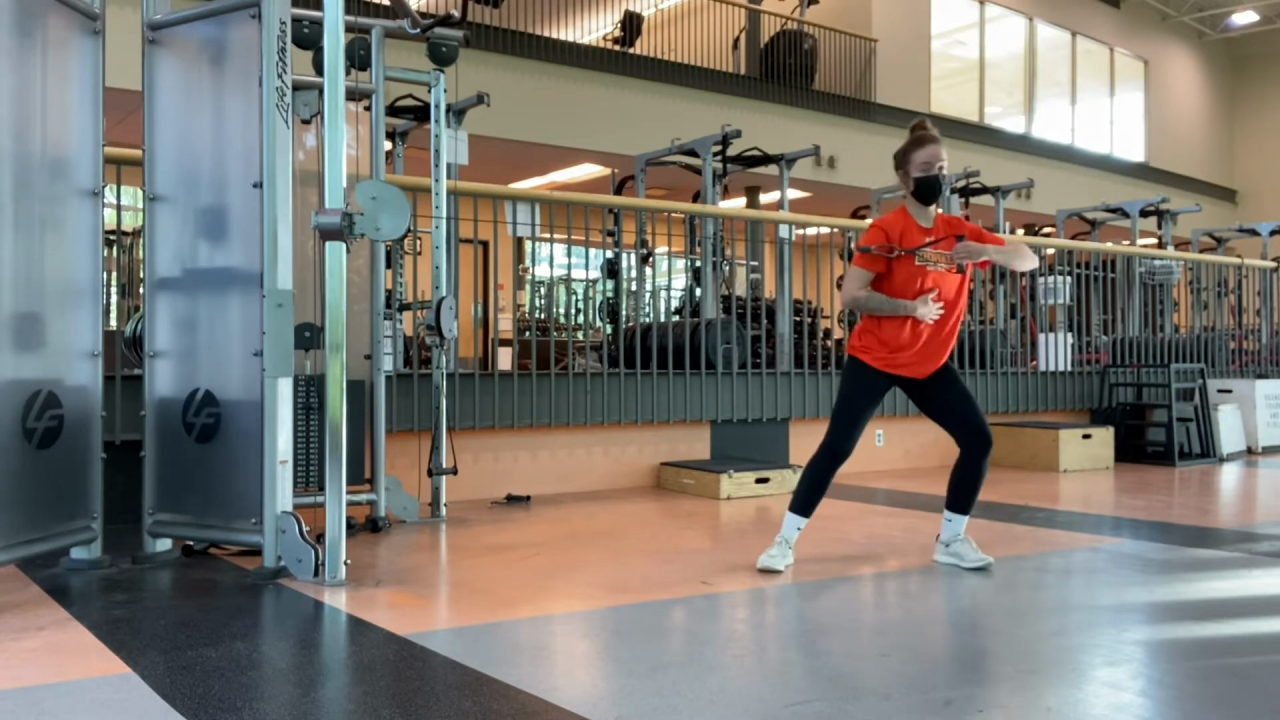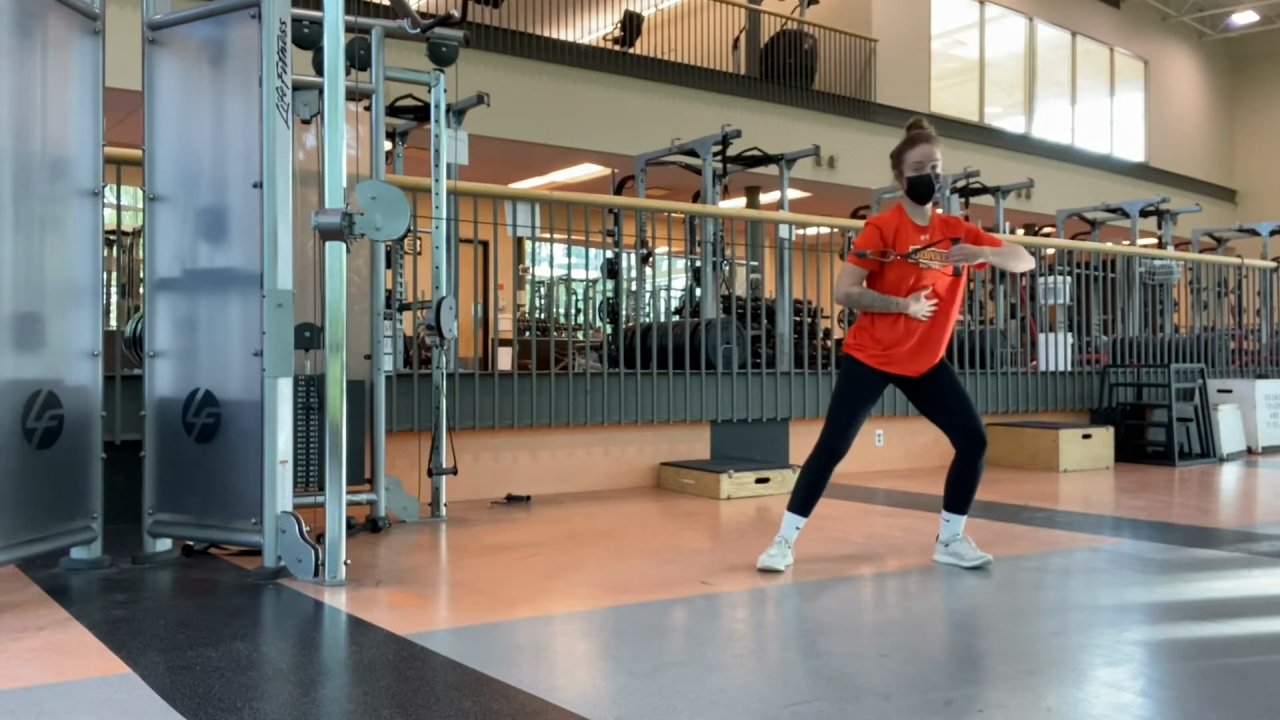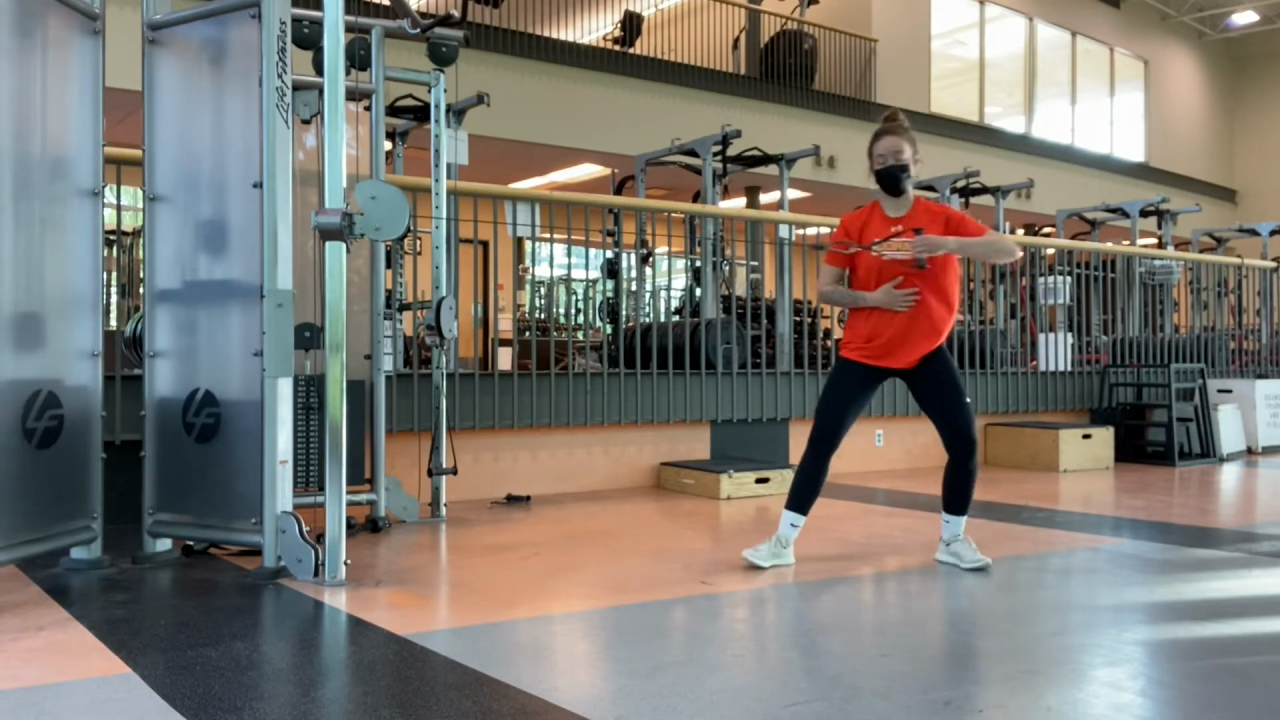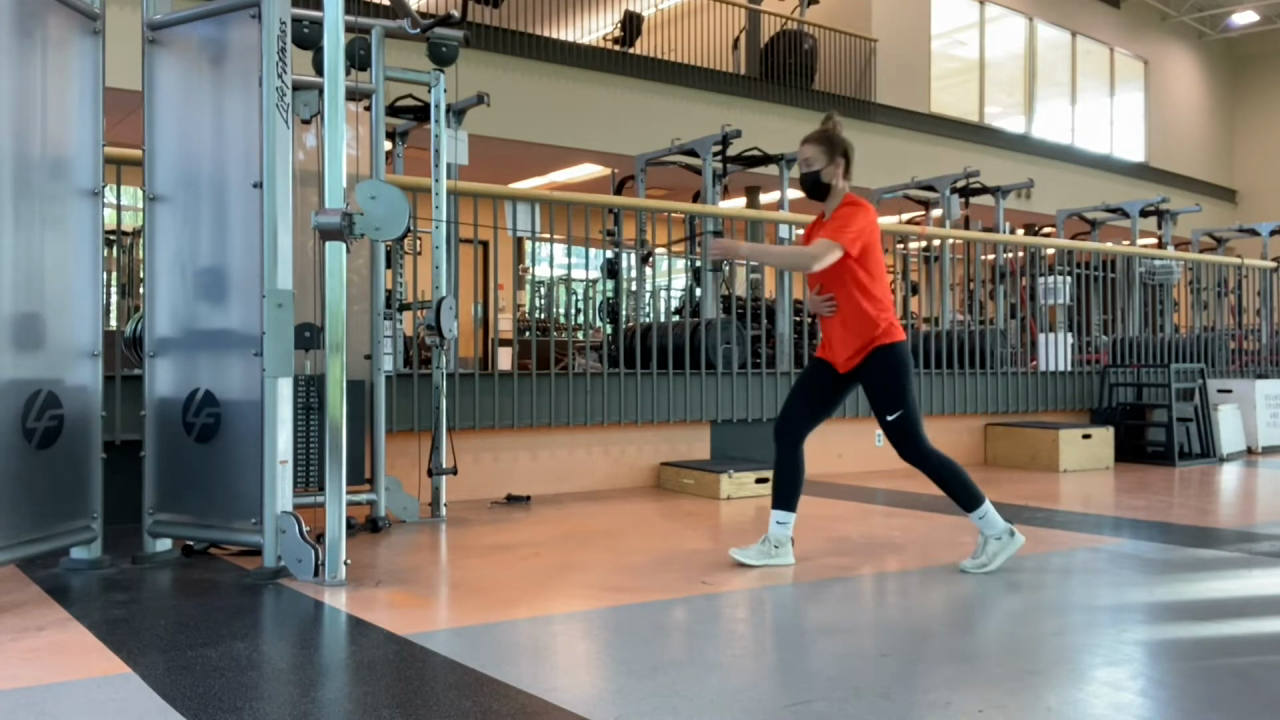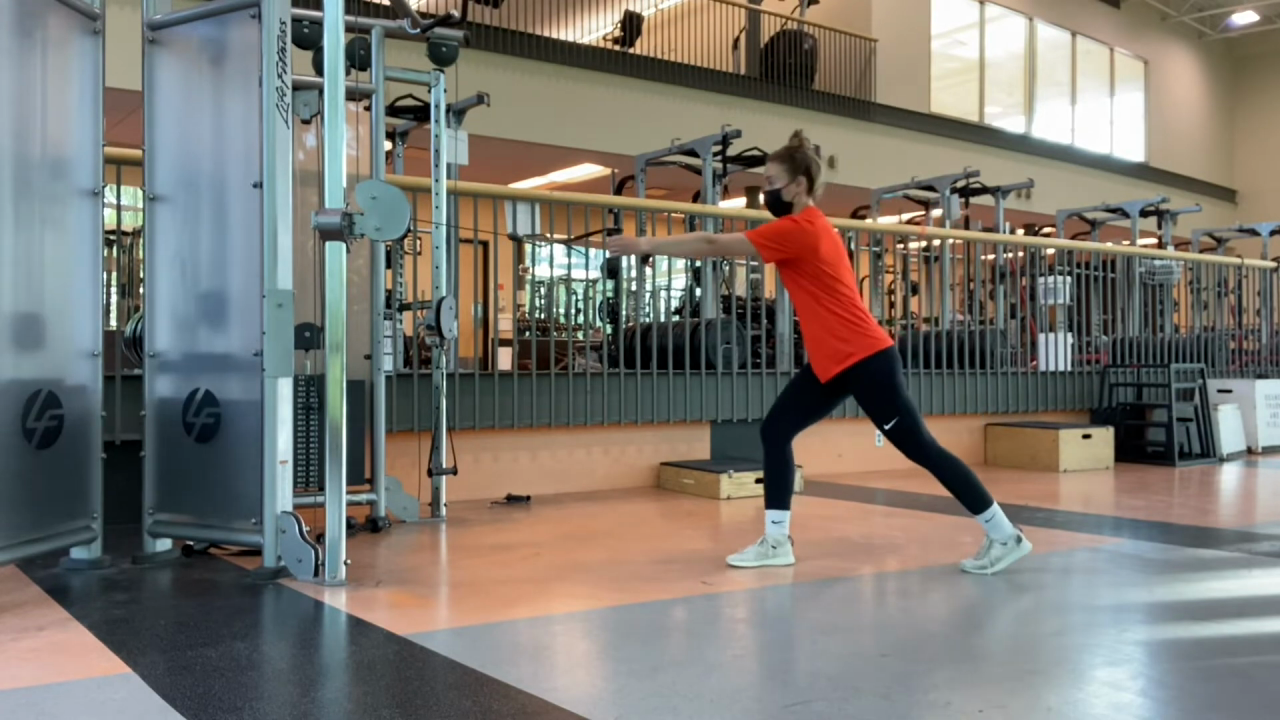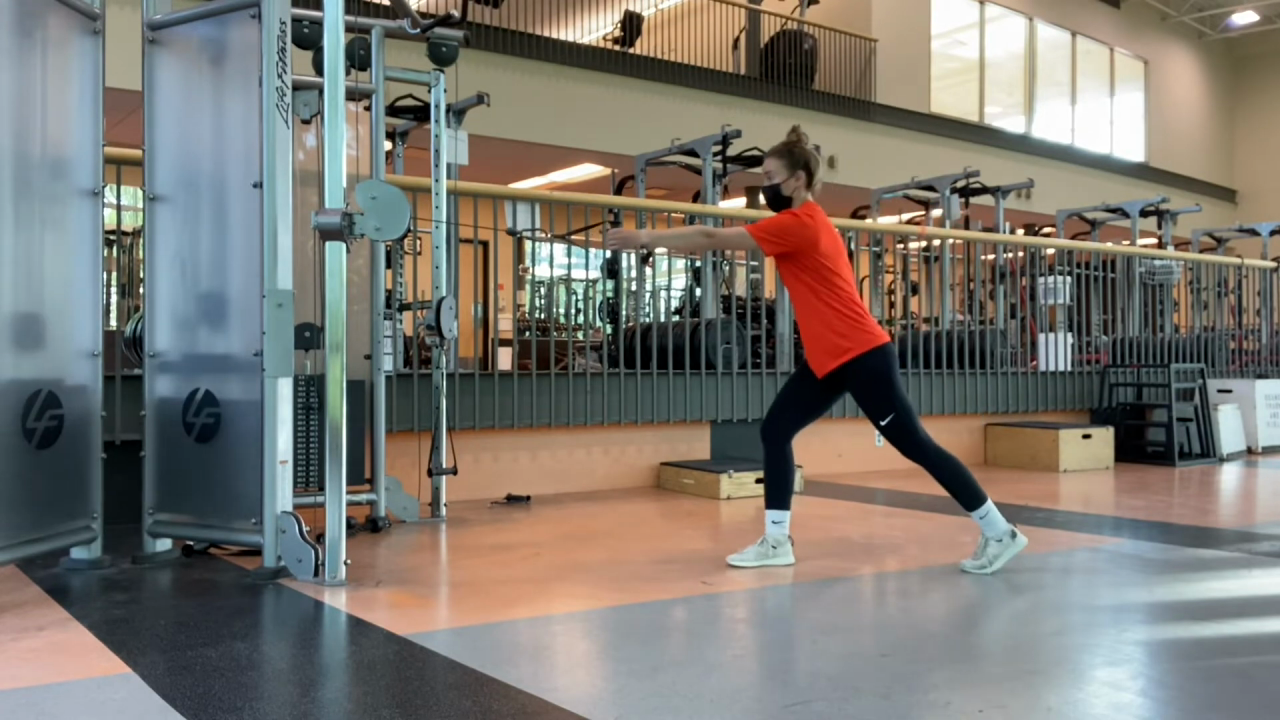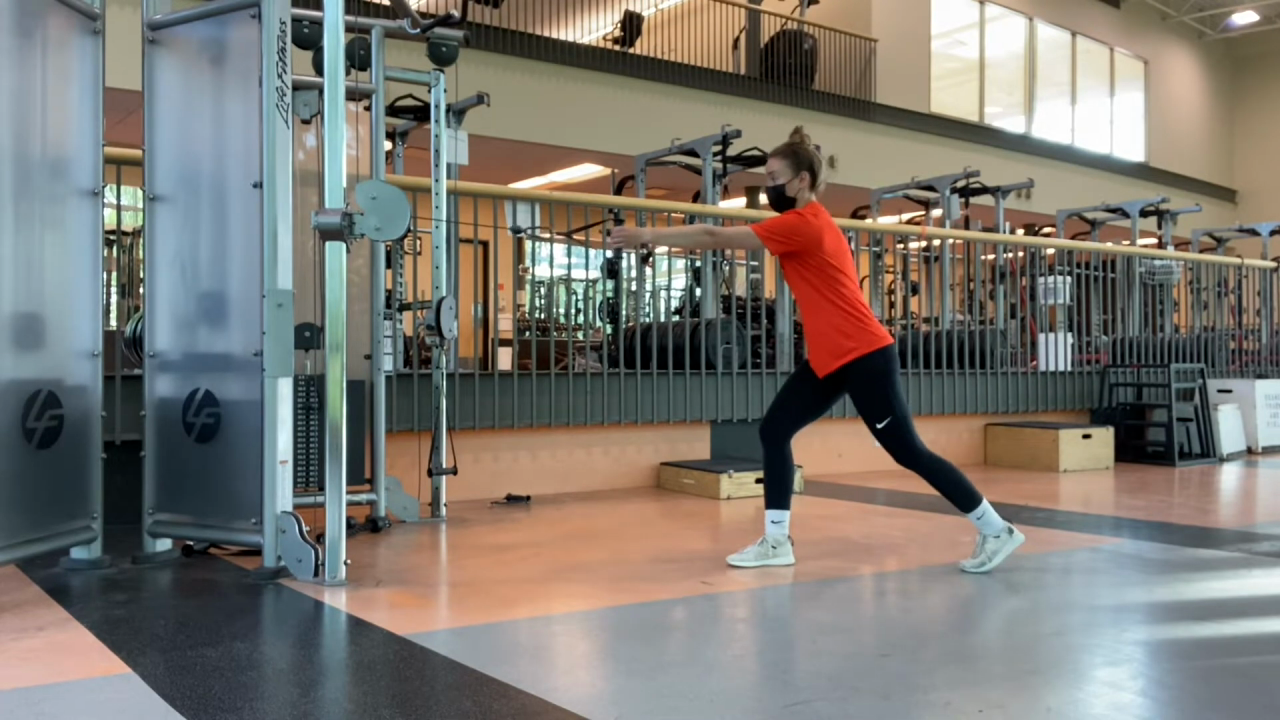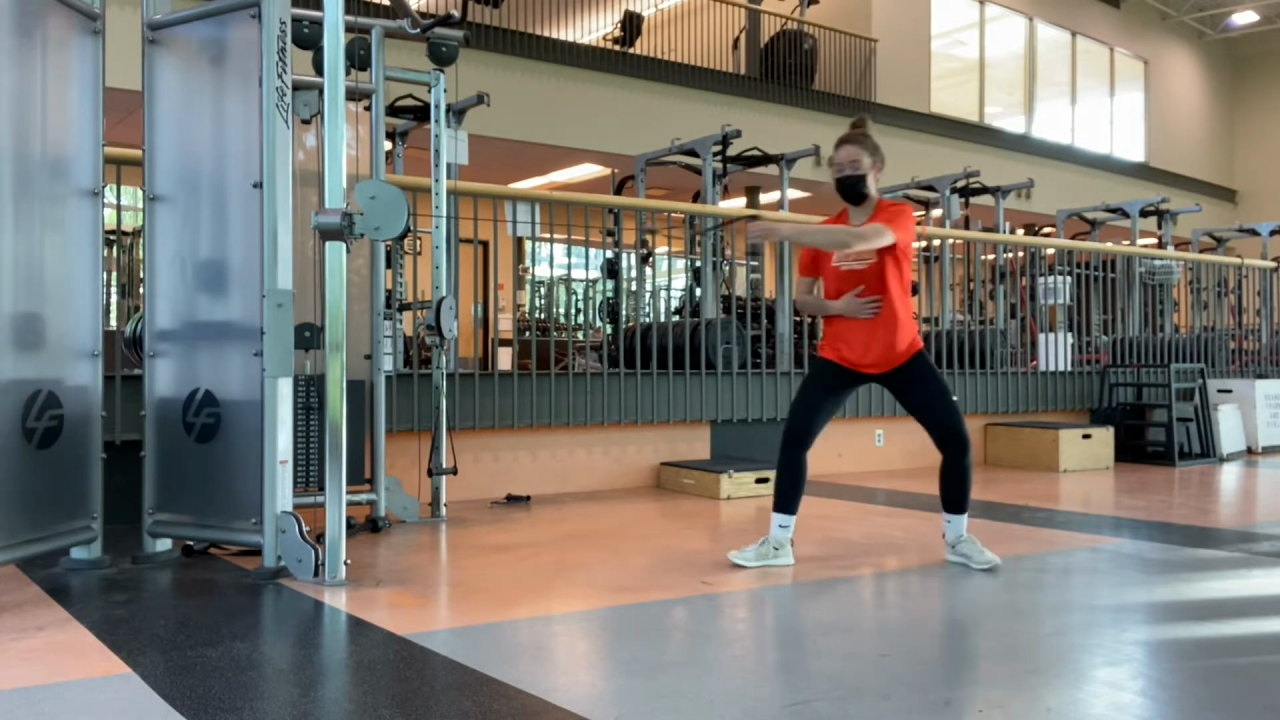
dt=0.4s
person 1, frame 1
left shoulder: (960, 231)
right shoulder: (886, 230)
left elbow: (1028, 259)
right elbow: (851, 296)
left wrist: (988, 250)
right wrist: (911, 308)
left hip: (931, 364)
right hip: (874, 359)
left knee: (978, 440)
right knee: (837, 446)
left ankle: (951, 540)
right ankle: (785, 541)
person 1, frame 2
left shoulder: (956, 230)
right shoulder: (882, 228)
left elbow: (1025, 260)
right elbow: (843, 291)
left wrist: (984, 253)
right wrist: (902, 304)
left hip: (927, 361)
right hip: (869, 357)
left knee: (973, 440)
right knee: (832, 445)
left ankle: (950, 539)
right ankle: (784, 541)
person 1, frame 3
left shoulder: (942, 216)
right shoulder: (855, 224)
left elbow: (1007, 250)
right elbow: (827, 291)
left wrist: (940, 243)
right wrist: (872, 299)
left hip: (927, 350)
right hip: (863, 351)
left knee: (964, 441)
right knee: (822, 439)
left ankle: (954, 540)
right ankle: (783, 539)
person 1, frame 4
left shoulder: (856, 211)
right shoulder: (818, 224)
left elbow: (814, 259)
left wrist: (742, 249)
right wrist: (813, 304)
left hip: (879, 349)
right hip: (835, 353)
left knee: (912, 449)
right knee: (787, 430)
left ankle: (996, 533)
right ankle: (778, 540)
person 1, frame 5
left shoulder: (798, 230)
right shoulder: (804, 230)
left elbow: (714, 245)
left wrist: (643, 244)
left hip: (866, 359)
right hip: (830, 362)
left knee: (920, 448)
right knee: (774, 432)
left ankle: (1005, 535)
right ankle: (776, 541)
person 1, frame 6
left shoulder: (799, 223)
right shoulder: (801, 225)
left elbow: (713, 238)
left wrist: (644, 237)
left hip: (862, 355)
right hip: (827, 359)
left knee: (914, 444)
right knee: (774, 432)
left ankle: (1000, 532)
right ankle: (776, 541)
person 1, frame 7
left shoulder: (804, 223)
right shoulder: (801, 229)
left elbow: (719, 237)
left wrist: (648, 235)
right wrist: (809, 311)
left hip: (866, 356)
right hip: (826, 360)
left knee: (907, 450)
right knee: (773, 431)
left ankle: (997, 531)
right ankle: (776, 541)
person 1, frame 8
left shoulder: (897, 214)
right shoulder: (819, 231)
left elbow: (868, 240)
right elbow: (802, 300)
left wrist: (780, 232)
right wrist: (837, 306)
left hip: (903, 353)
right hip: (839, 358)
left knee: (955, 439)
right knee: (794, 437)
left ankle: (957, 538)
right ankle: (776, 542)
